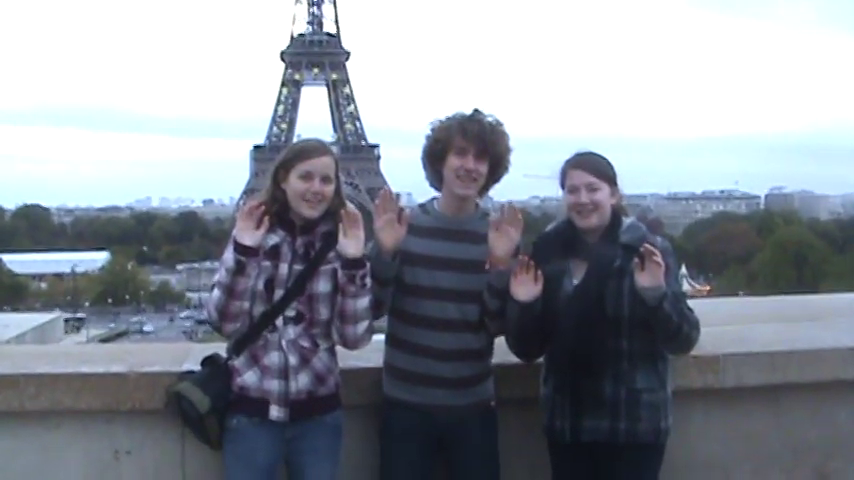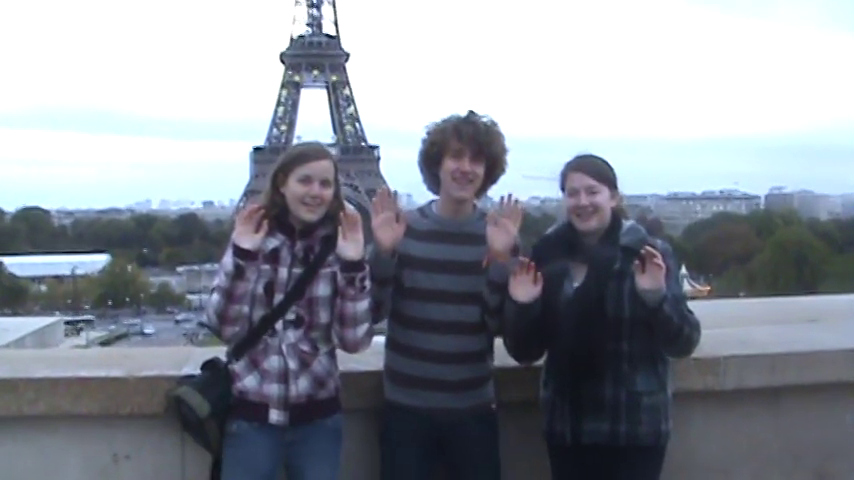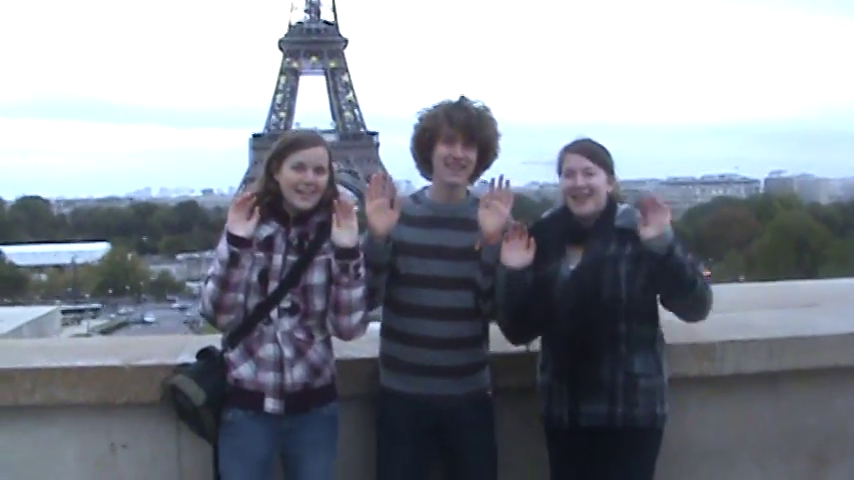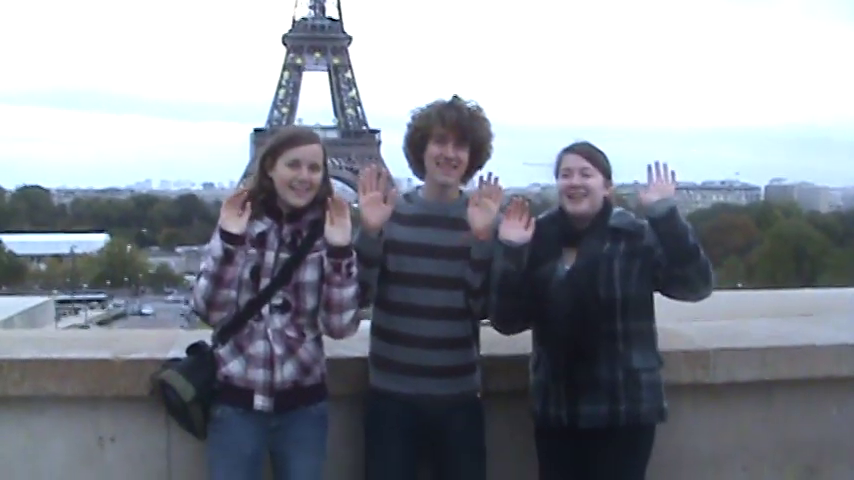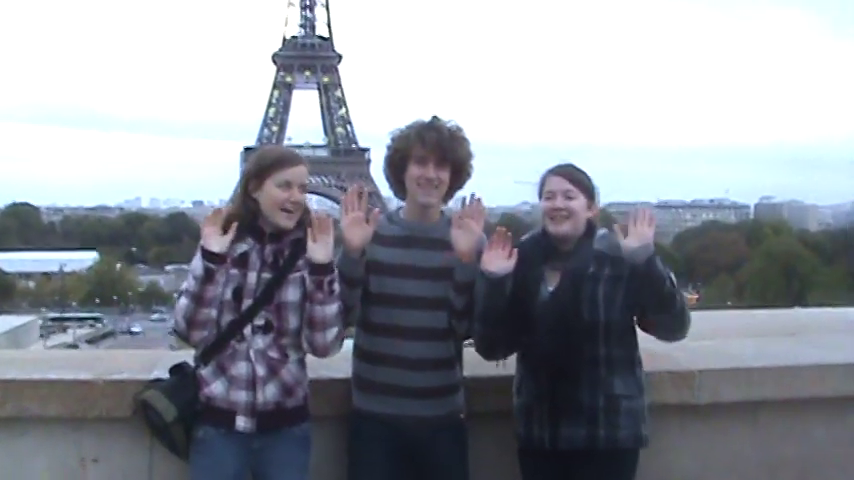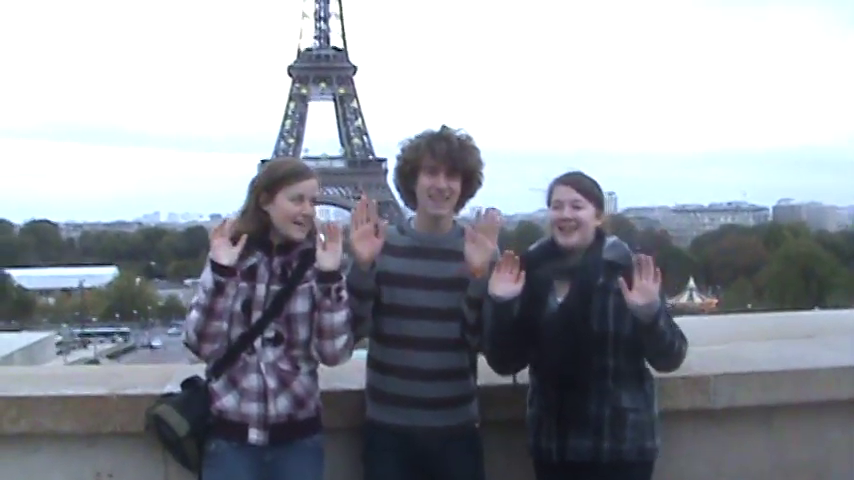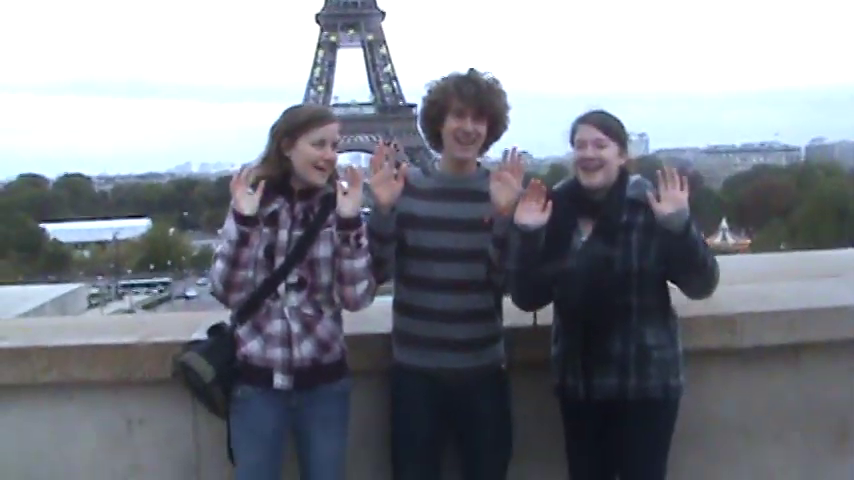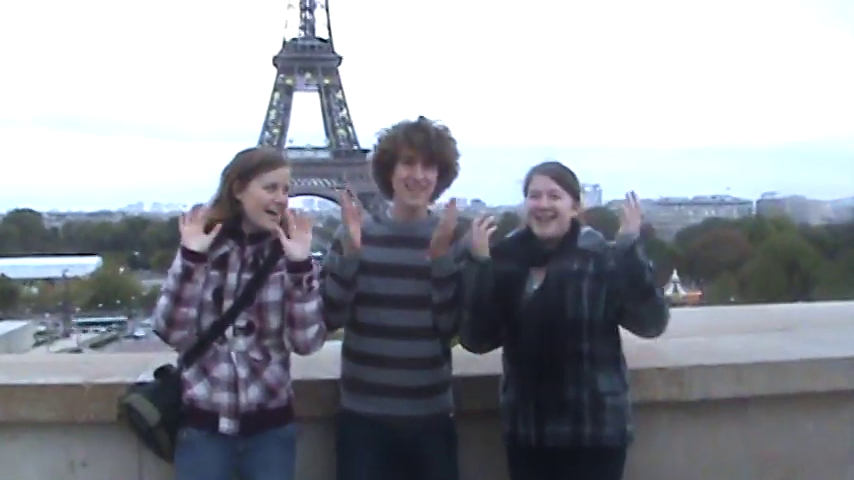
dt=0.2s
person 1, frame 1
left shoulder: (499, 233)
right shoulder: (405, 225)
left elbow: (498, 325)
right elbow: (373, 308)
left wrist: (501, 263)
right wrist: (384, 252)
left hip: (473, 405)
right hip: (406, 401)
person 1, frame 2
left shoulder: (498, 234)
right shoulder: (404, 227)
left elbow: (499, 324)
right elbow: (373, 311)
left wrist: (500, 257)
right wrist: (383, 251)
left hip: (473, 408)
right hip: (407, 406)
person 1, frame 3
left shoulder: (490, 219)
right shoulder: (397, 214)
left elbow: (494, 307)
right elbow: (368, 297)
left wrist: (493, 240)
right wrist: (377, 236)
left hip: (469, 394)
right hip: (402, 393)
person 1, frame 4
left shoulder: (484, 220)
right shoulder: (390, 214)
left elbow: (484, 306)
left wrist: (483, 237)
right wrist: (370, 232)
left hip: (459, 395)
right hip: (391, 393)
person 1, frame 5
left shoulder: (467, 240)
right shoulder: (371, 234)
left elbow: (467, 327)
right elbow: (342, 315)
left wrist: (466, 259)
right wrist: (352, 252)
left hip: (442, 416)
right hip: (375, 414)
person 1, frame 6
left shoulder: (478, 248)
right shoulder: (382, 244)
left elbow: (480, 338)
right elbow: (355, 327)
left wrist: (479, 274)
right wrist: (362, 264)
left hip: (456, 425)
right hip: (389, 424)
person 1, frame 7
left shoulder: (502, 193)
right shoulder: (406, 187)
left elbow: (504, 280)
right elbow: (378, 272)
left wrist: (505, 214)
right wrist: (383, 210)
left hip: (483, 369)
right hip: (414, 369)
person 1, frame 8
left shoulder: (453, 238)
right shoulder: (357, 232)
left elbow: (452, 325)
right elbow: (331, 317)
left wrist: (440, 257)
right wrist: (350, 252)
left hip: (431, 414)
right hip: (363, 414)
person 2, frame 1
left shoulder: (340, 244)
right shoulder: (253, 234)
left elbow: (354, 336)
right elbow: (225, 323)
left wrist: (354, 262)
right wrist: (242, 252)
left hip: (318, 414)
right hip: (252, 413)
person 2, frame 2
left shoulder: (338, 247)
right shoulder: (253, 238)
left elbow: (354, 340)
right elbow: (225, 328)
left wrist: (353, 265)
right wrist: (242, 256)
left hip: (318, 419)
right hip: (251, 417)
person 2, frame 3
left shoulder: (333, 235)
right shoulder: (247, 227)
left elbow: (349, 327)
right elbow: (220, 316)
left wrist: (347, 253)
right wrist: (236, 244)
left hip: (313, 407)
right hip: (247, 405)
person 2, frame 4
left shoulder: (326, 231)
right shoulder: (240, 223)
left elbow: (340, 325)
right elbow: (212, 312)
left wrist: (340, 251)
right wrist: (229, 240)
left hip: (303, 404)
right hip: (237, 401)
person 2, frame 5
left shoulder: (307, 251)
right shoulder: (221, 243)
left elbow: (324, 344)
right elbow: (192, 331)
left wrist: (322, 268)
right wrist: (210, 259)
left hip: (285, 426)
right hip: (219, 423)
person 2, frame 6
left shoulder: (315, 262)
right shoulder: (230, 254)
left elbow: (334, 352)
right elbow: (204, 345)
left wrist: (329, 277)
right wrist: (220, 272)
left hip: (298, 436)
right hip: (232, 435)
person 2, frame 7
left shoulder: (336, 207)
right shoulder: (253, 200)
left elbow: (355, 298)
right elbow: (229, 293)
left wrist: (350, 222)
right wrist: (243, 220)
left hip: (324, 380)
right hip: (257, 379)
person 2, frame 8
left shoulder: (287, 253)
right shoulder: (202, 245)
left elbow: (307, 341)
right elbow: (173, 332)
left wrist: (300, 266)
right wrist: (190, 259)
left hip: (270, 427)
right hip: (203, 424)
person 3, frame 1
left shoulder: (648, 251)
right shoulder: (549, 253)
left elbow: (683, 340)
right elbow: (528, 350)
left wrist: (656, 294)
right wrist: (523, 305)
left hip: (634, 425)
right hip: (567, 423)
person 3, frame 2
left shoulder: (647, 254)
right shoulder: (549, 255)
left elbow: (684, 342)
right elbow: (526, 352)
left wrist: (657, 296)
right wrist: (521, 306)
left hip: (634, 427)
right hip: (567, 427)
person 3, frame 3
left shoulder: (638, 237)
right shoulder: (546, 239)
left elbow: (695, 306)
right elbow: (519, 332)
left wrist: (663, 245)
right wrist: (513, 275)
left hip: (631, 410)
right hip: (563, 410)
person 3, frame 4
left shoulder: (637, 238)
right shoulder: (540, 241)
left elbow: (696, 285)
right elbow: (507, 320)
left wrist: (666, 215)
right wrist: (509, 254)
left hip: (624, 409)
right hip: (556, 410)
person 3, frame 5
left shoulder: (618, 261)
right shoulder: (523, 262)
left elbow: (673, 327)
right elbow: (492, 346)
left wrist: (645, 260)
right wrist: (492, 283)
left hip: (606, 432)
right hip: (540, 432)
person 3, frame 6
left shoulder: (625, 272)
right shoulder: (531, 272)
left elbow: (668, 357)
right elbow: (505, 362)
left wrist: (648, 312)
right wrist: (501, 304)
left hip: (620, 443)
right hip: (553, 442)
person 3, frame 7
left shoulder: (648, 208)
right shoulder: (557, 209)
left elbow: (703, 283)
right elbow: (529, 298)
left wrist: (678, 223)
right wrist: (526, 235)
left hip: (645, 381)
right hip: (578, 380)
person 3, frame 8
left shoulder: (603, 259)
right shoulder: (508, 257)
left elbow: (651, 323)
right elbow: (477, 339)
left wrist: (630, 250)
right wrist: (480, 266)
left hip: (595, 428)
right hip: (527, 429)
